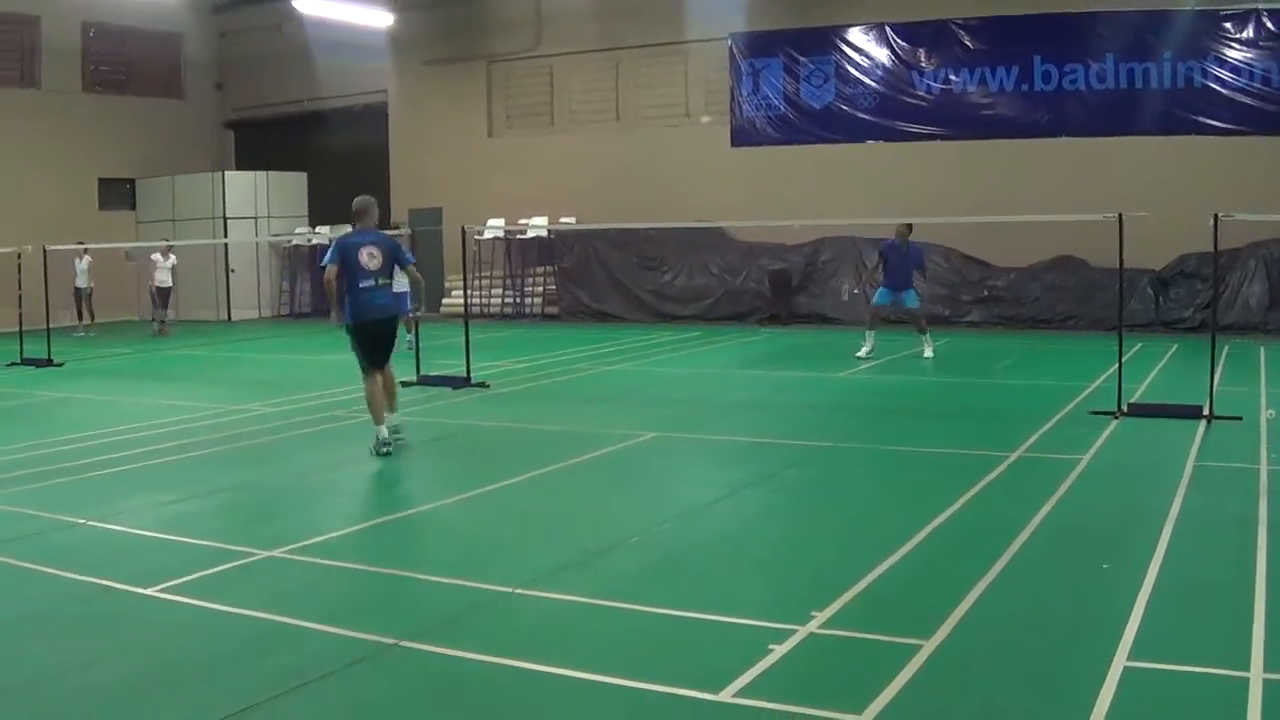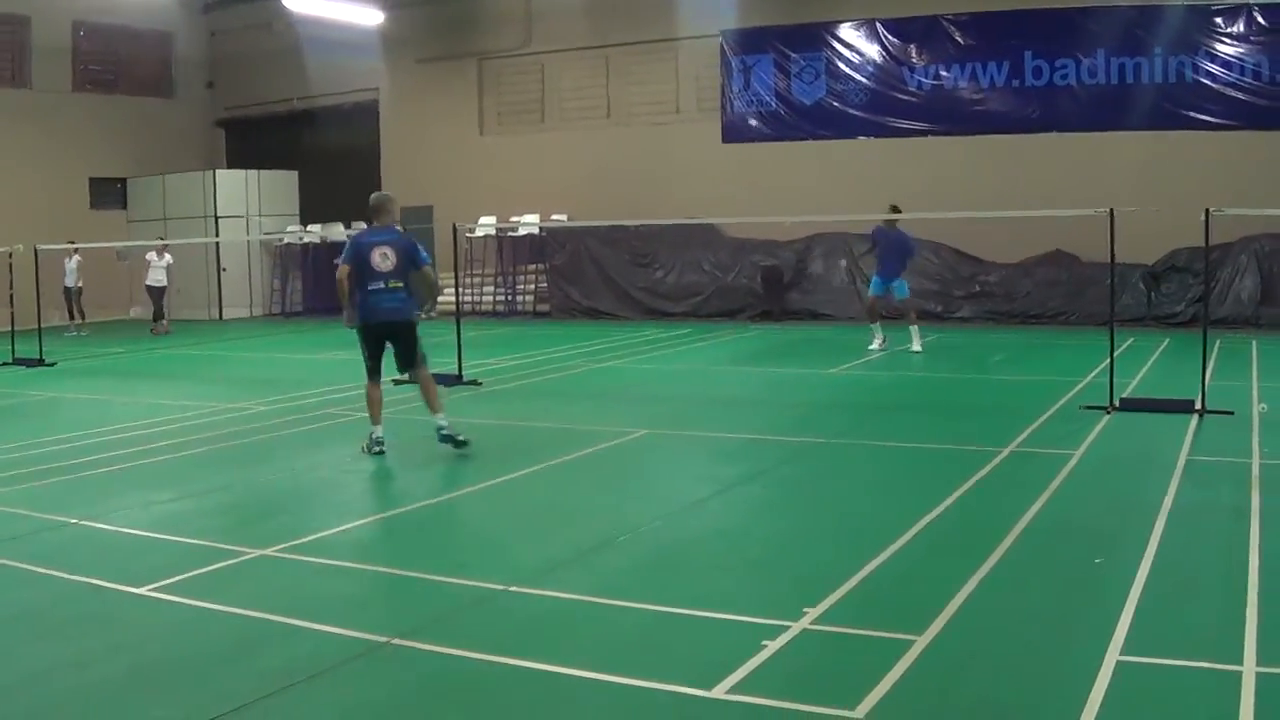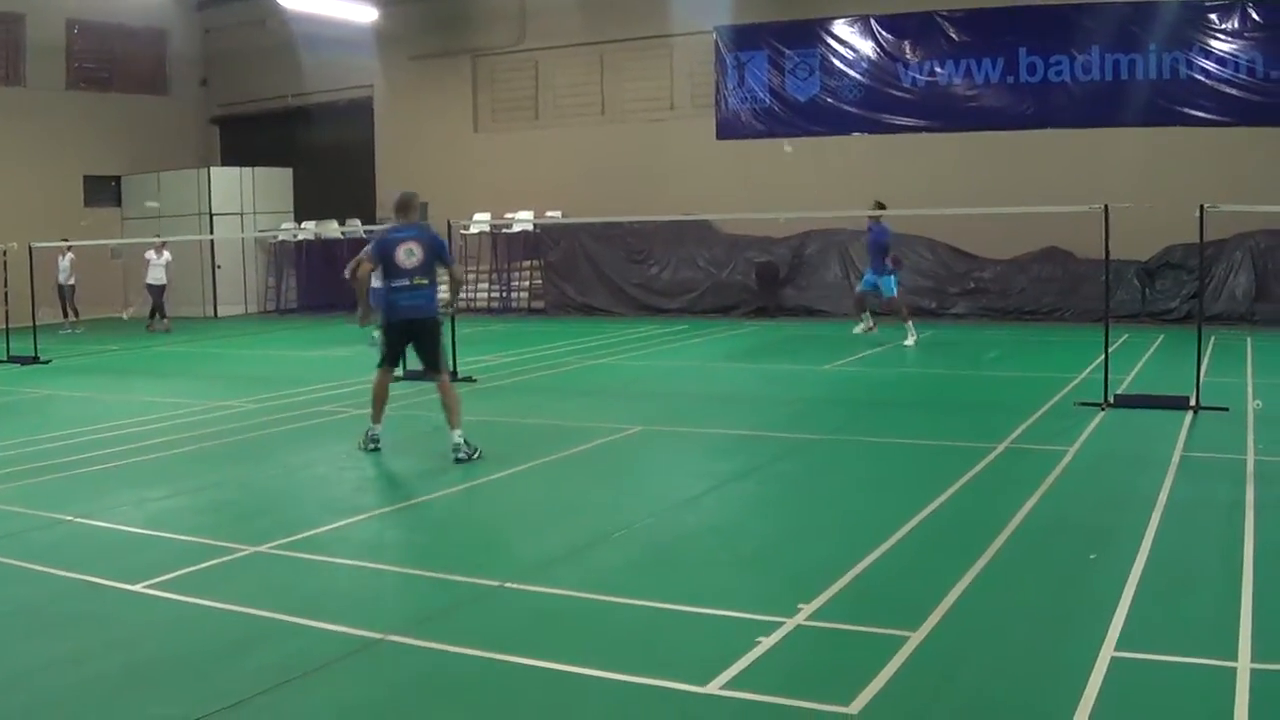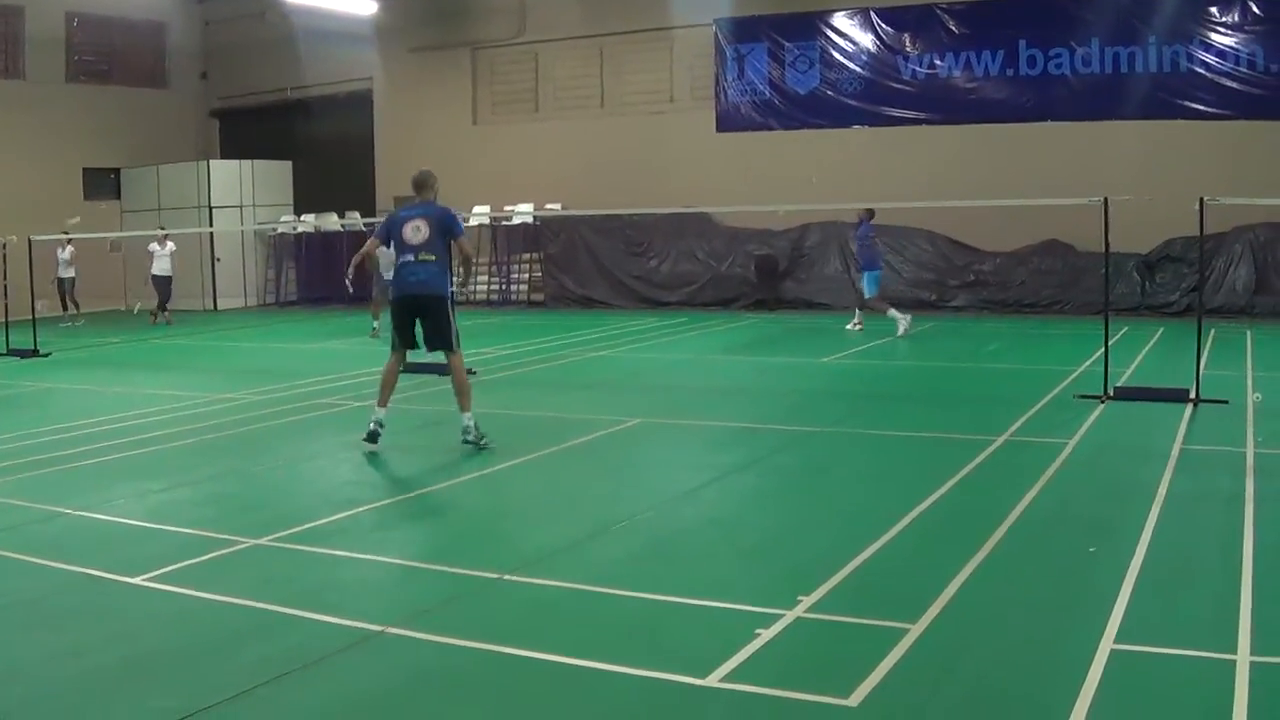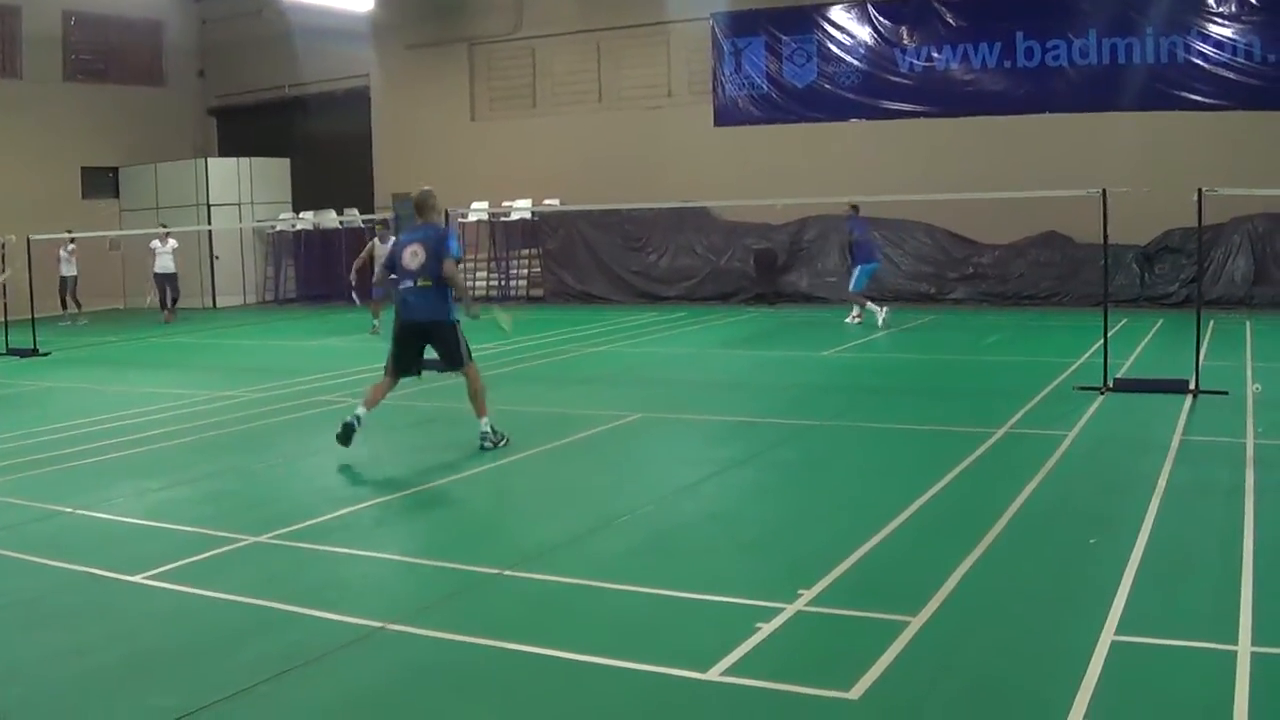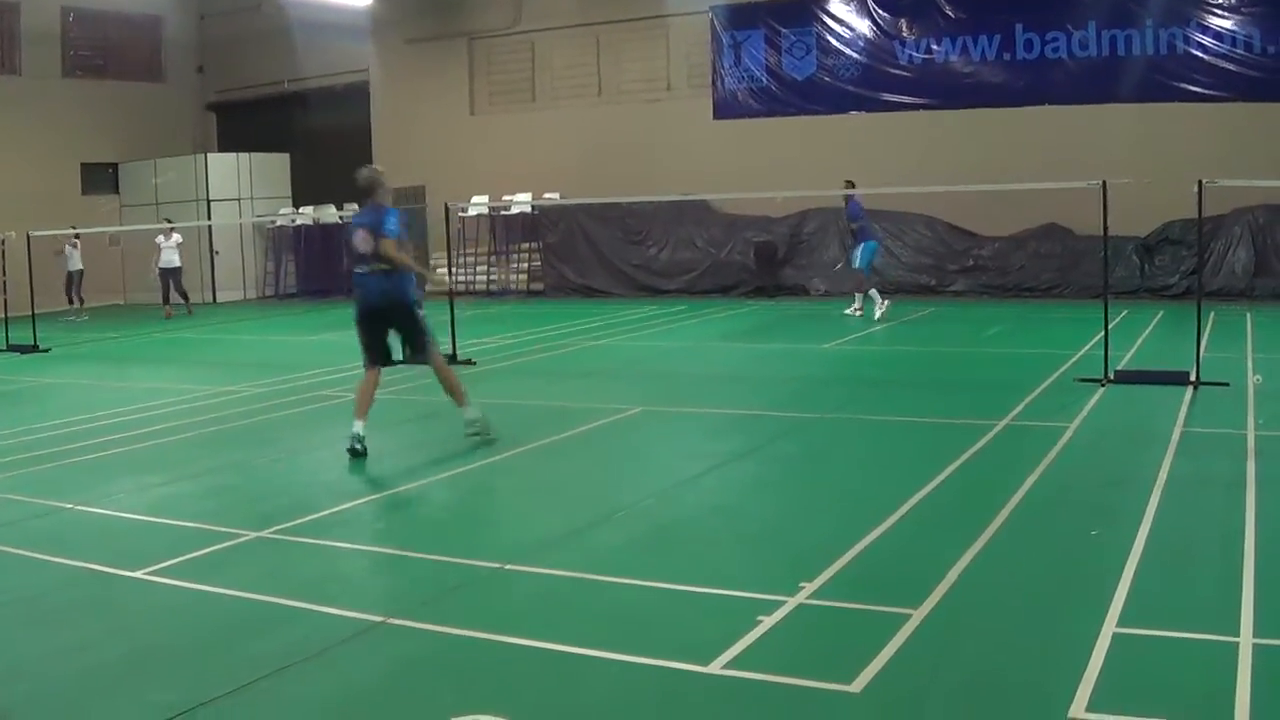
dt=0.2s
person 1, frame 1
left shoulder: (342, 243)
right shoulder: (389, 242)
left elbow: (329, 278)
right elbow: (415, 277)
left wrist: (336, 309)
left hip: (359, 316)
right hip: (389, 312)
left knee: (371, 374)
right knee: (383, 367)
left ankle: (382, 436)
right ankle: (393, 424)
person 1, frame 2
left shoulder: (357, 241)
right shoulder: (406, 241)
left elbow: (342, 277)
right elbow: (431, 278)
left wrist: (348, 309)
right wrist: (427, 304)
left hip: (370, 319)
right hip: (403, 315)
left knee: (373, 378)
right knee: (421, 372)
left ankle: (377, 437)
right ankle: (443, 426)
person 1, frame 3
left shoulder: (383, 239)
right shoulder: (432, 237)
left elbow: (363, 273)
right elbow: (457, 276)
left wrist: (364, 307)
right wrist: (451, 301)
left hip: (394, 315)
right hip: (426, 315)
left knee: (385, 372)
right knee: (442, 377)
left ankle: (374, 434)
right ankle: (458, 442)
person 1, frame 4
left shoulder: (395, 218)
right shoulder: (445, 214)
left elbow: (369, 250)
right elbow: (465, 252)
right wrist: (466, 277)
left hip: (402, 293)
right hip: (435, 292)
left knee: (397, 357)
right knee: (454, 356)
left ankle: (377, 421)
right ankle: (468, 426)
person 1, frame 5
left shoulder: (401, 241)
right shoulder: (443, 236)
left elbow: (378, 279)
right elbow: (450, 272)
right wrist: (468, 302)
left hip: (405, 319)
right hip: (438, 316)
left knee: (390, 378)
right knee: (468, 368)
left ankle: (357, 417)
right ankle: (486, 430)
person 1, frame 6
left shoulder: (358, 219)
right shoulder: (386, 214)
right elbow: (389, 250)
right wrist: (418, 270)
left hip: (366, 305)
right hip: (395, 299)
left knee: (372, 370)
right knee: (433, 358)
left ankle: (357, 433)
right ankle: (471, 418)
